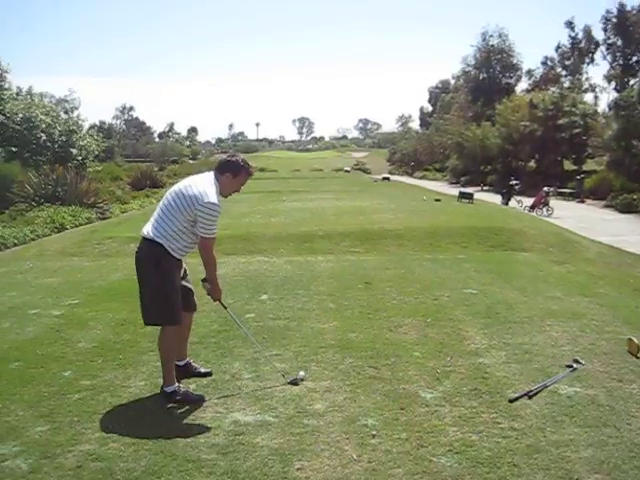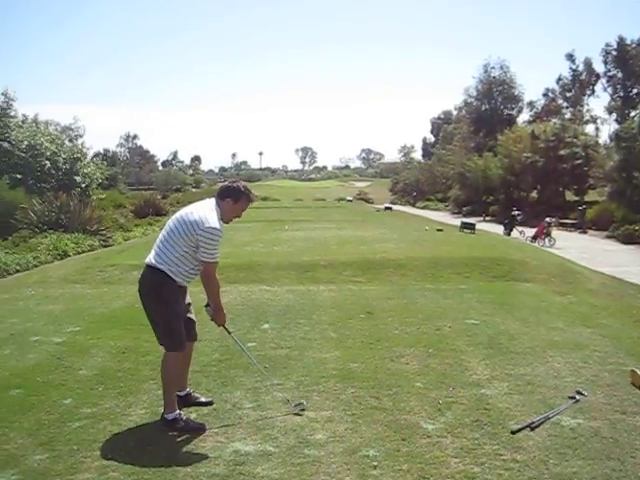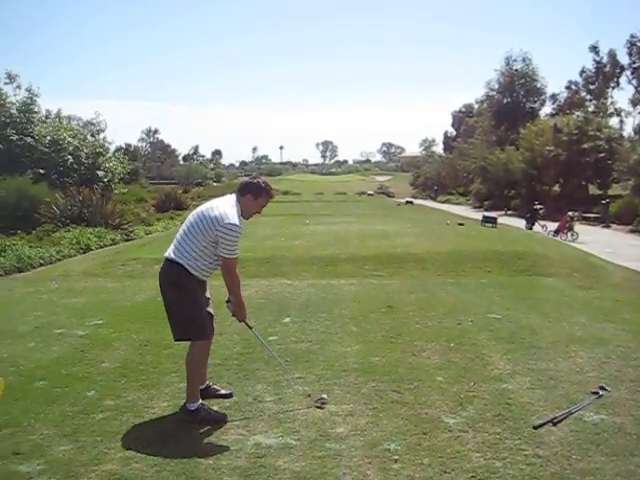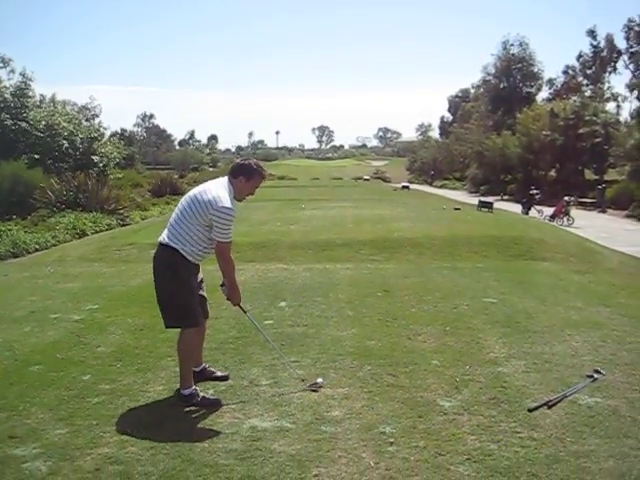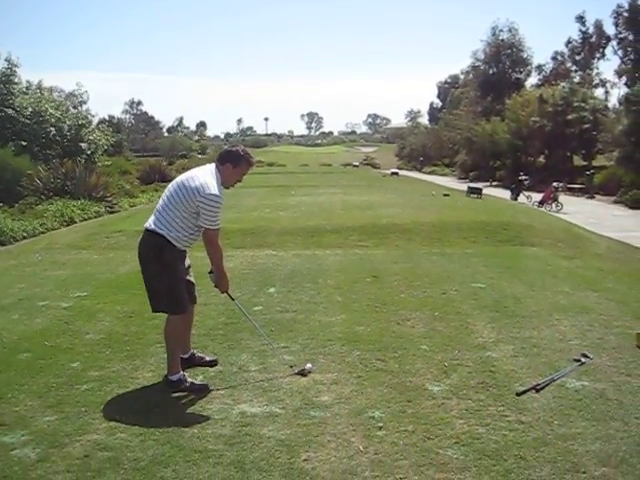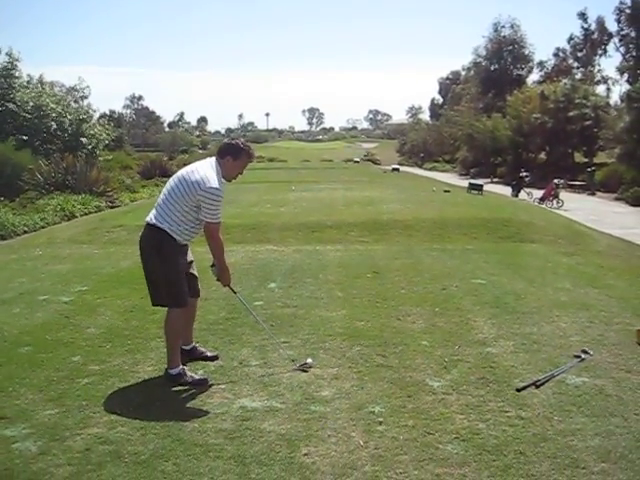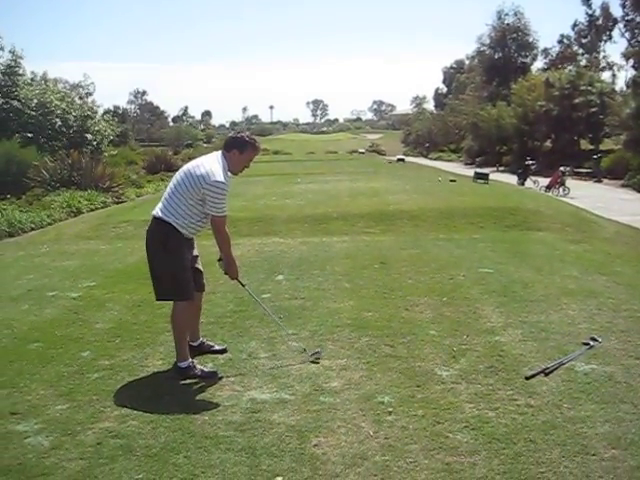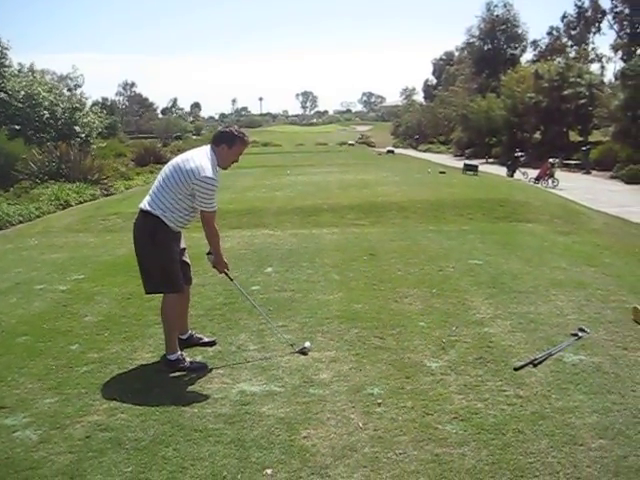
dt=0.4s
person 1, frame 1
left shoulder: (201, 181)
right shoulder: (209, 201)
left elbow: (201, 243)
right elbow: (207, 250)
left wrist: (209, 278)
right wrist: (214, 283)
left hip: (165, 253)
right hip: (158, 256)
left knee: (186, 309)
right knee: (171, 320)
left ankle: (181, 362)
right ankle: (170, 386)
person 1, frame 2
left shoulder: (202, 208)
right shoulder: (211, 226)
left elbow: (203, 269)
right elbow: (209, 274)
left wrist: (212, 303)
right wrist: (217, 308)
left hip: (169, 280)
right hip: (161, 283)
left knee: (187, 337)
right knee: (175, 346)
left ankle: (182, 392)
right ankle: (170, 413)
person 1, frame 3
left shoulder: (223, 205)
right shoulder: (230, 222)
left elbow: (224, 264)
right elbow: (230, 270)
left wrist: (233, 298)
right wrist: (239, 304)
left hip: (188, 274)
right hip: (180, 277)
left knee: (206, 333)
right knee: (200, 337)
left ankle: (201, 385)
right ankle: (192, 404)
person 1, frame 4
left shoulder: (215, 187)
right shoulder: (223, 205)
left elbow: (218, 248)
right elbow: (224, 254)
left wrist: (227, 282)
right wrist: (233, 287)
left hip: (182, 258)
right hip: (175, 261)
left knee: (200, 316)
right knee: (190, 323)
left ankle: (197, 367)
right ankle: (187, 389)
person 1, frame 5
left shoulder: (203, 174)
right shoulder: (210, 192)
left elbow: (207, 236)
right elbow: (212, 241)
left wrist: (215, 268)
right wrist: (221, 274)
left hip: (168, 245)
right hip: (161, 248)
left knee: (188, 302)
right knee: (177, 310)
left ankle: (186, 353)
right ankle: (174, 375)
person 1, frame 6
left shoulder: (204, 168)
right shoulder: (211, 186)
left elbow: (207, 229)
right elbow: (213, 235)
left wrist: (217, 262)
right wrist: (223, 268)
left hip: (172, 239)
right hip: (162, 242)
left knee: (191, 294)
right knee: (178, 304)
left ankle: (187, 346)
right ankle: (174, 369)
person 1, frame 7
left shoulder: (211, 162)
right shoulder: (217, 180)
left elbow: (214, 224)
right elbow: (219, 228)
left wrist: (224, 255)
right wrist: (230, 261)
left hip: (178, 233)
right hip: (168, 235)
left knee: (196, 290)
right knee: (183, 297)
left ankle: (195, 341)
right ankle: (183, 362)
person 1, frame 8
left shoulder: (199, 156)
right shoulder: (206, 175)
left elbow: (204, 218)
right elbow: (208, 223)
left wrist: (213, 249)
right wrist: (218, 256)
left hip: (165, 226)
right hip: (155, 228)
left knee: (183, 282)
right knee: (173, 289)
left ankle: (184, 334)
right ankle: (172, 355)
